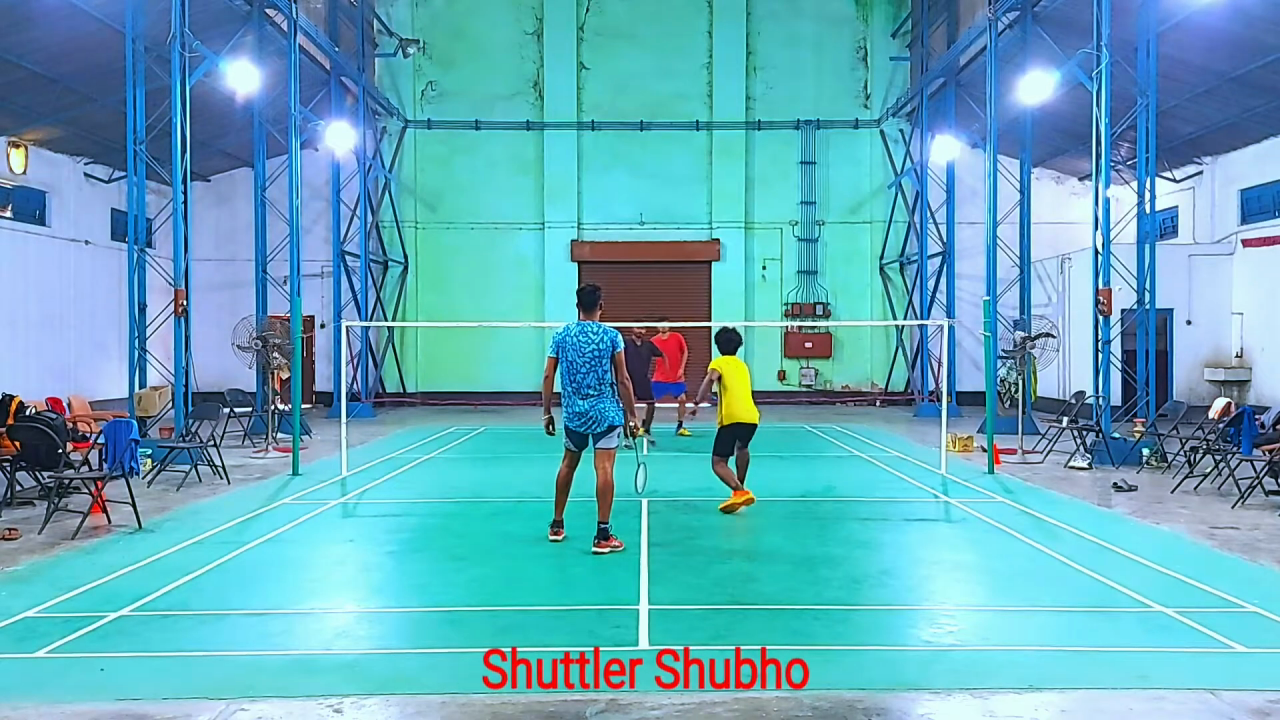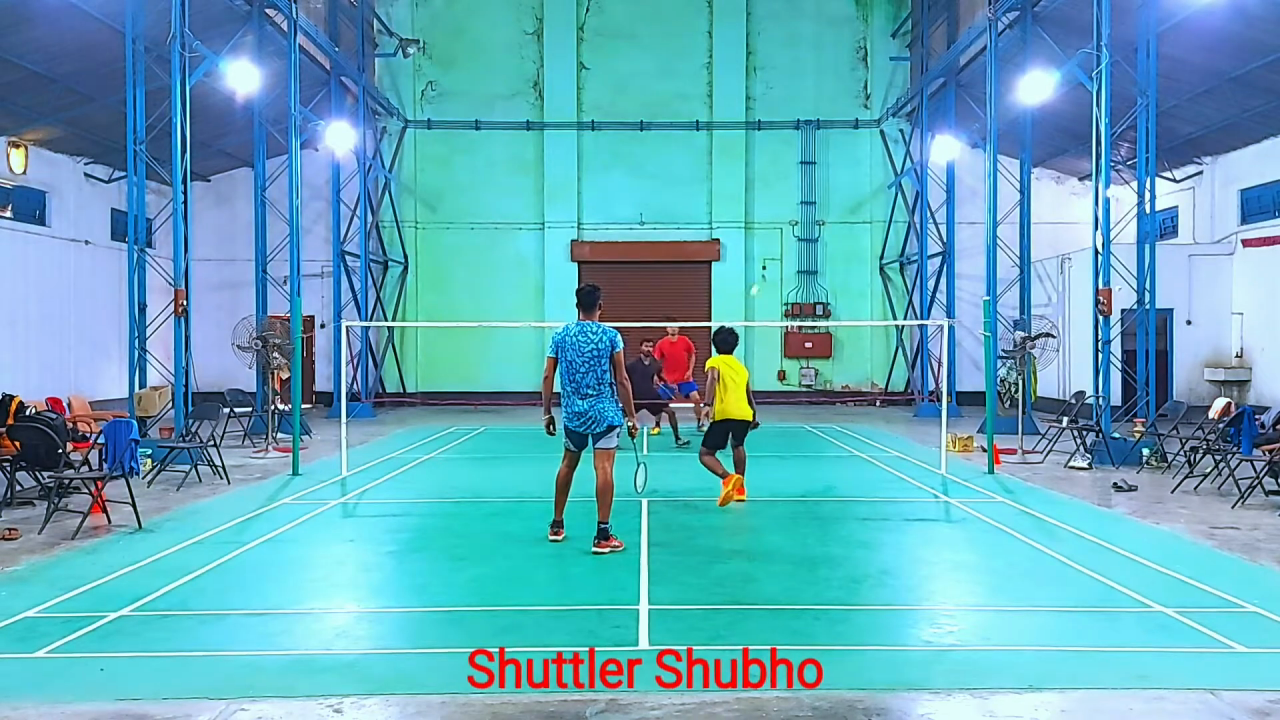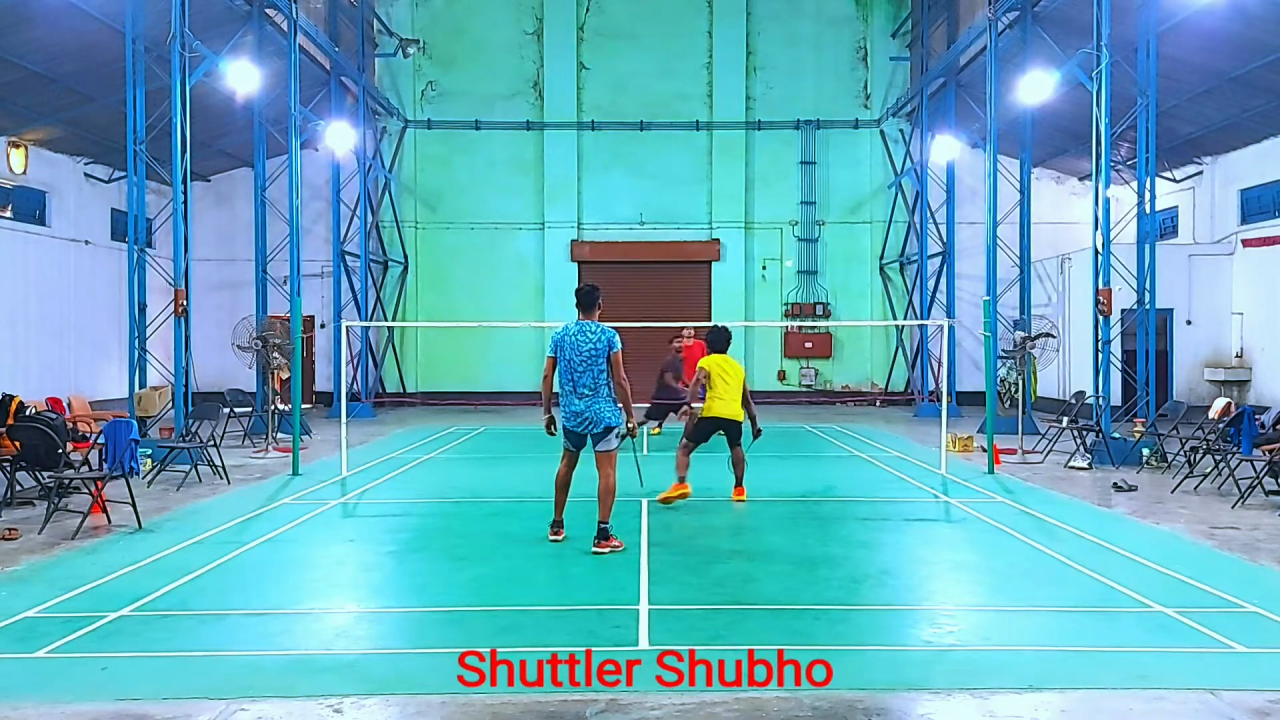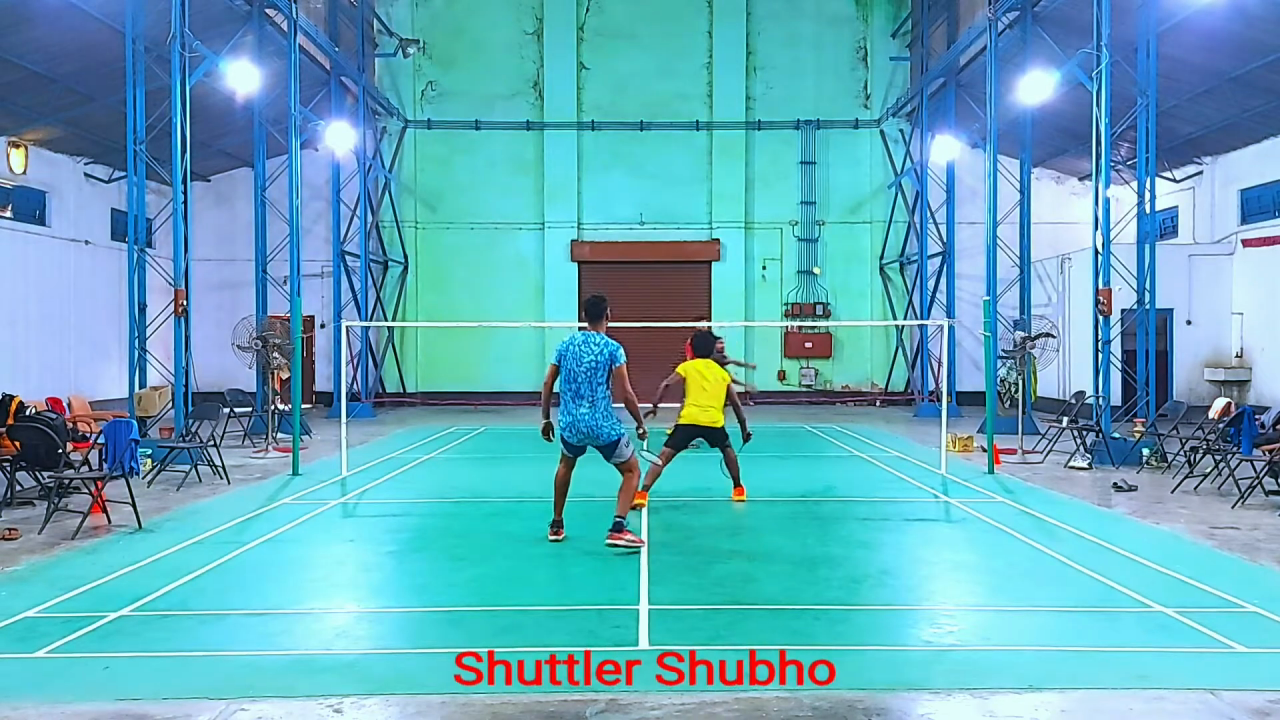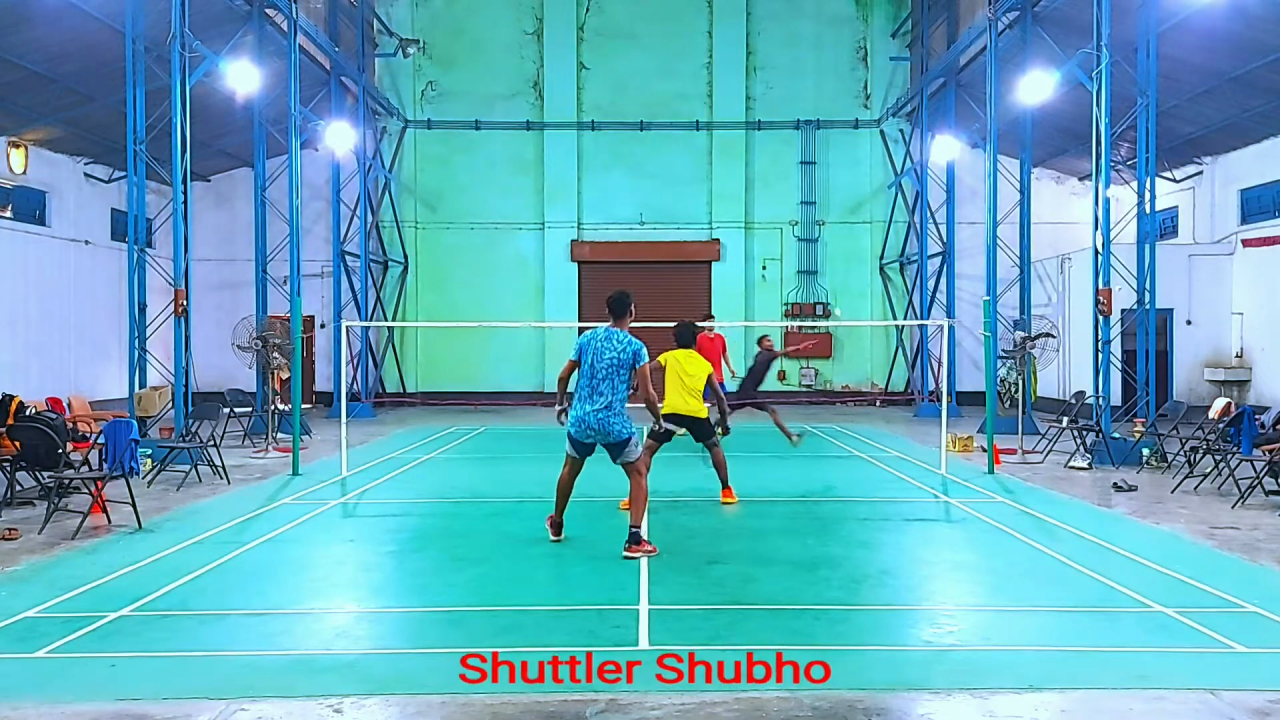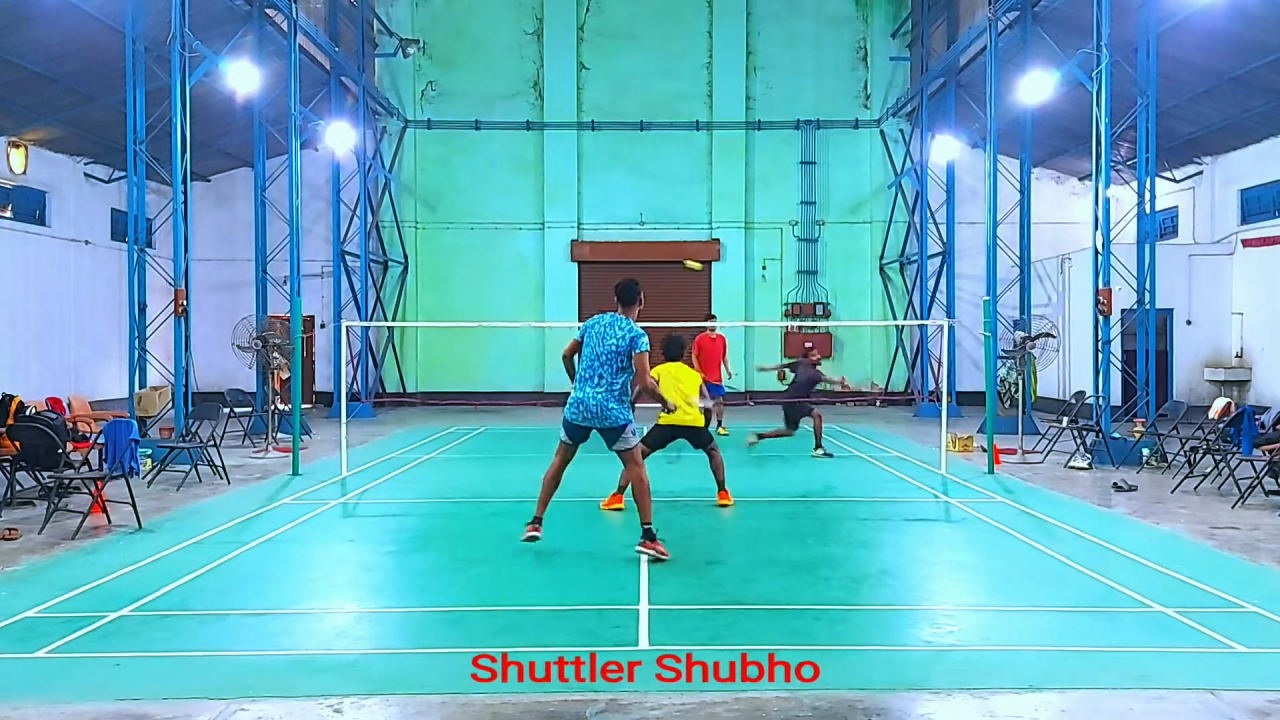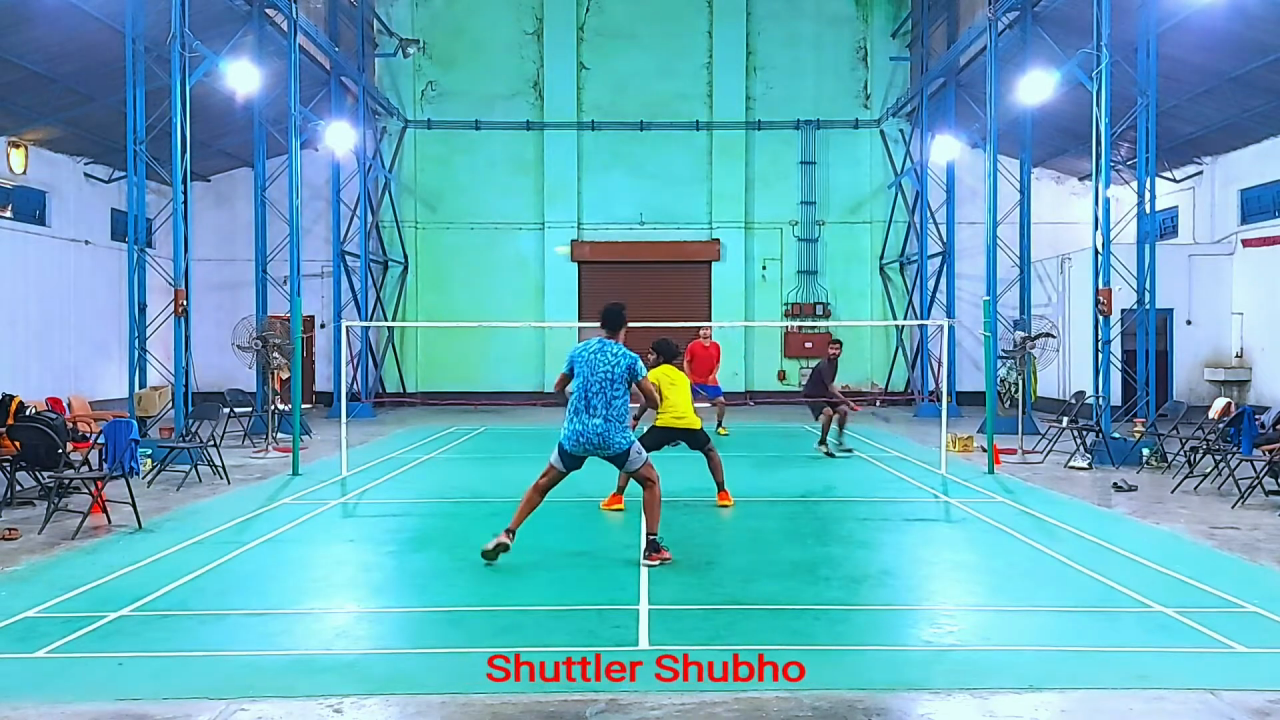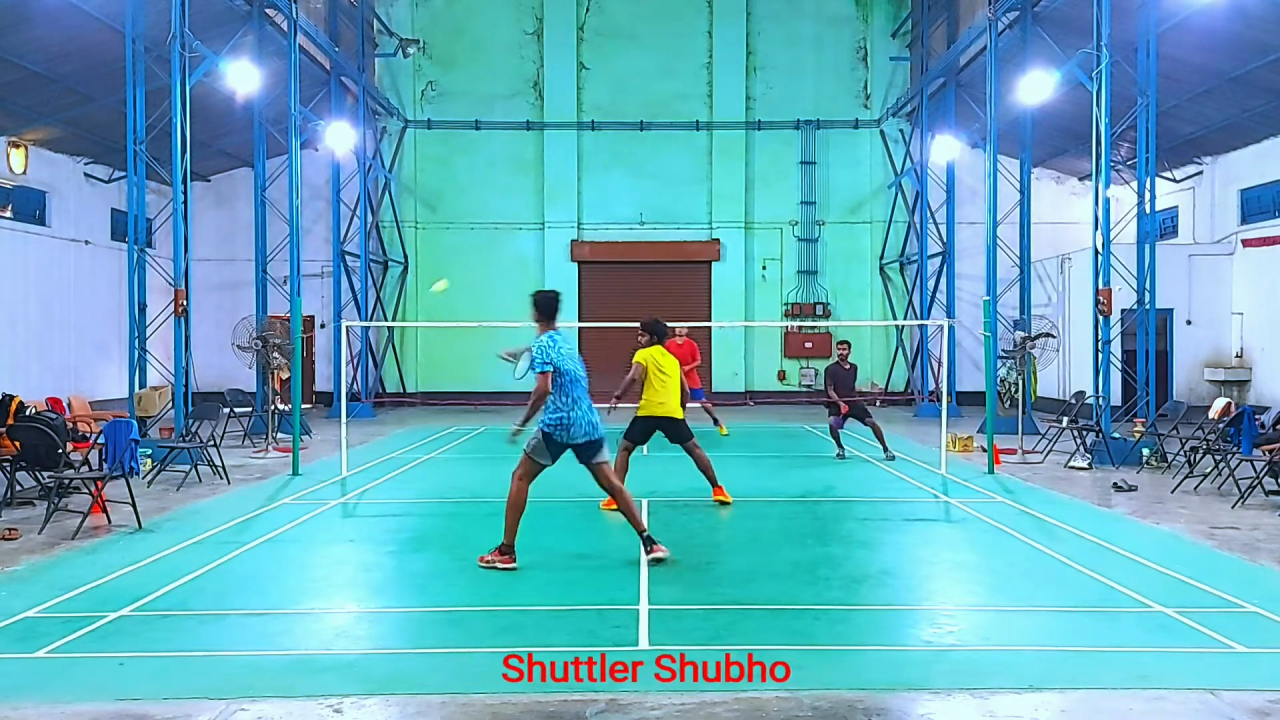
dt=0.2s
person 1, frame 1
left shoulder: (561, 336)
right shoulder: (612, 336)
left elbow: (548, 377)
right elbow: (623, 380)
left wrist: (546, 413)
right wrist: (632, 416)
left hip: (574, 414)
right hip: (606, 413)
left knee: (568, 465)
right knee: (604, 470)
left ankle: (557, 524)
right ankle: (603, 535)
person 1, frame 2
left shoulder: (560, 336)
right shoulder: (611, 336)
left elbow: (548, 377)
right elbow: (621, 380)
left wrist: (547, 413)
right wrist: (631, 415)
left hip: (572, 414)
right hip: (605, 413)
left knee: (568, 465)
right knee: (604, 470)
left ankle: (557, 525)
right ankle: (602, 535)
person 1, frame 3
left shoulder: (560, 335)
right shoulder: (609, 336)
left elbow: (547, 377)
right elbow: (620, 380)
left wrist: (547, 413)
right wrist: (630, 415)
left hip: (571, 414)
right hip: (603, 413)
left knee: (567, 464)
right knee: (606, 470)
left ankle: (557, 525)
right ankle: (603, 534)
person 1, frame 4
left shoulder: (566, 344)
right shoulder: (612, 349)
left elbow: (547, 385)
right elbow: (626, 393)
left wrist: (545, 419)
right wrist: (640, 423)
left hip: (570, 424)
right hip: (603, 425)
left knee: (565, 468)
right knee: (631, 472)
left ankle: (556, 525)
right ankle: (618, 527)
person 1, frame 5
left shoulder: (587, 338)
right shoulder: (635, 347)
left elbow: (564, 376)
right elbow: (647, 394)
left wrist: (561, 406)
right wrist: (657, 418)
left hip: (580, 420)
right hip: (614, 423)
left knee: (570, 470)
right knee: (638, 475)
left ankle: (556, 524)
right ankle: (634, 539)
person 1, frame 6
left shoulder: (595, 323)
right shoulder: (637, 334)
left elbow: (567, 356)
right elbow: (644, 382)
right wrist: (665, 402)
left hip: (579, 407)
right hip: (612, 410)
left knee: (559, 462)
right knee: (636, 469)
left ankle: (536, 522)
right ankle: (647, 537)
person 1, frame 7
left shoulder: (581, 350)
right shoulder: (630, 359)
left elbow: (560, 386)
right elbow: (653, 401)
left hip: (576, 436)
right hip: (615, 437)
left knee: (541, 485)
right knee: (651, 481)
left ankle: (507, 536)
right ankle: (652, 547)
person 1, frame 8
left shoulder: (542, 345)
right shoulder: (561, 340)
left elbow: (541, 390)
left wrist: (522, 423)
right wrist: (519, 356)
left hip: (559, 426)
right hip: (589, 424)
left knee: (520, 478)
right knee: (610, 484)
left ankle: (506, 551)
right ankle: (648, 542)
person 2, frame 1
left shoulder: (718, 363)
right shoulder: (743, 366)
left elbow: (710, 380)
left wrist: (696, 403)
left hip: (732, 418)
right hip: (752, 417)
left knee: (719, 461)
right knee: (742, 448)
left ankle: (740, 491)
right ankle: (739, 489)
person 2, frame 2
left shoulder: (714, 362)
right shoulder: (741, 367)
left elbow: (712, 379)
left wrist: (708, 404)
right wrist: (754, 419)
left hip: (725, 415)
right hip: (745, 415)
left knee: (706, 455)
right knee: (738, 446)
left ankle: (729, 478)
right ankle: (739, 488)
person 2, frame 3
left shoulder: (707, 361)
right shoulder: (737, 367)
left elbow: (697, 380)
right elbow: (747, 399)
left wrist: (688, 404)
right wrist: (755, 424)
left hip: (713, 413)
right hip: (735, 416)
left knee: (684, 448)
right knee: (736, 448)
left ankle: (681, 484)
right ankle: (739, 489)
person 2, frame 4
left shoulder: (688, 366)
right shoulder: (722, 374)
left elbow: (667, 384)
right elbow: (737, 405)
left wrist: (654, 406)
right wrist: (744, 429)
left hip: (688, 421)
right hip: (714, 423)
left knee: (664, 456)
right knee: (727, 450)
left ankle: (642, 494)
right ankle: (737, 489)
person 2, frame 5
left shoulder: (669, 357)
right shoulder: (706, 364)
right elbow: (720, 397)
right wrist: (724, 423)
left hip: (672, 412)
right hip: (698, 413)
left knee: (648, 449)
right knee: (714, 447)
right ankle: (726, 491)
person 2, frame 6
left shoulder: (660, 370)
right shoulder: (695, 375)
right wrist: (703, 426)
left hip: (668, 422)
right hip: (694, 422)
right knee: (713, 451)
left ankle: (618, 497)
right ankle: (723, 493)
person 2, frame 7
left shoulder: (654, 374)
right shoulder: (682, 376)
left elbow: (648, 399)
left wrist: (636, 418)
left hip: (666, 424)
right hip: (691, 424)
right knee: (711, 452)
left ankle: (617, 497)
right ankle: (722, 494)
person 2, frame 8
left shoulder: (643, 354)
right shoulder: (673, 360)
left elbow: (633, 377)
right elbow: (686, 391)
left wrist: (617, 396)
right wrist: (680, 413)
left hip: (648, 412)
right hip: (673, 413)
left knee: (624, 449)
right knee: (694, 450)
left ankle: (615, 497)
right ankle: (718, 491)
